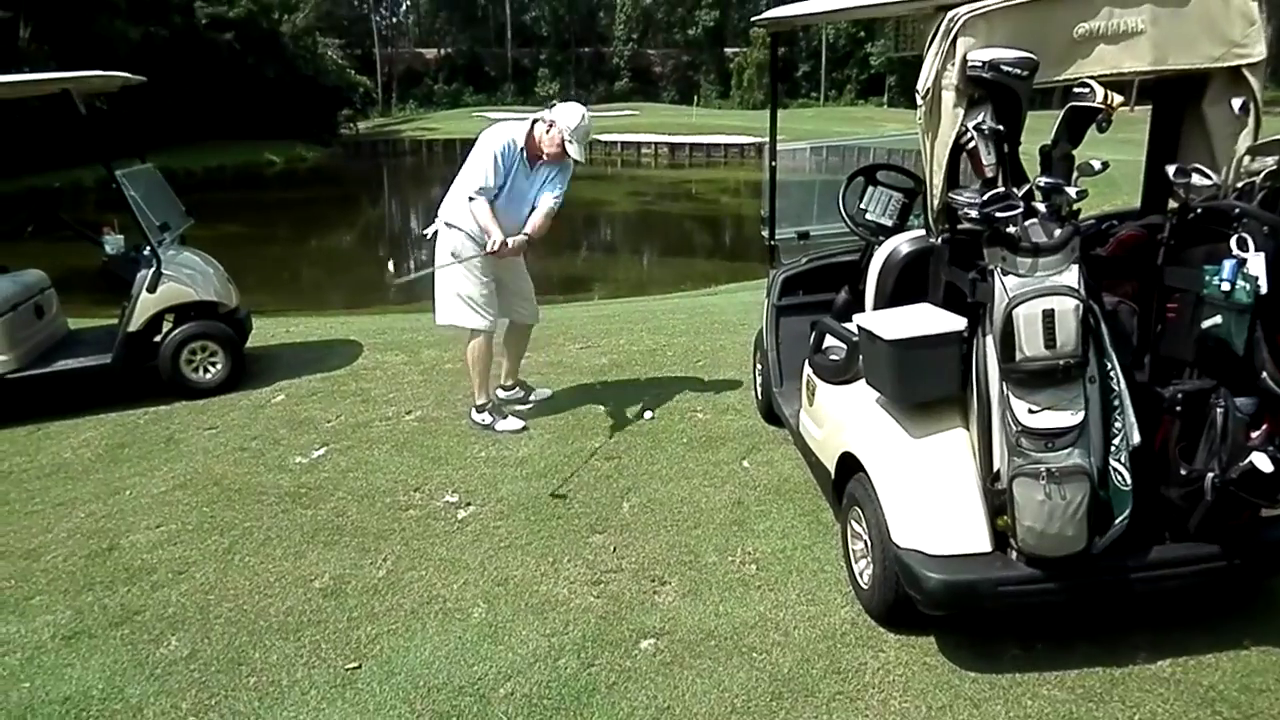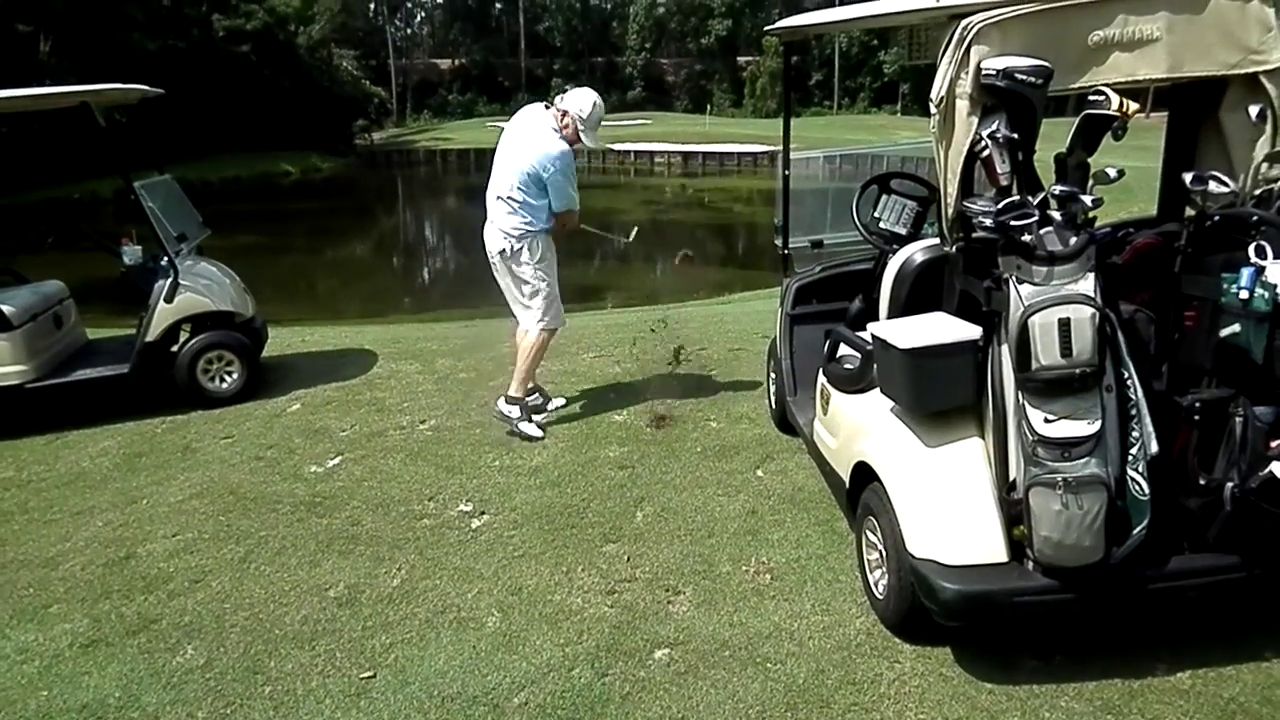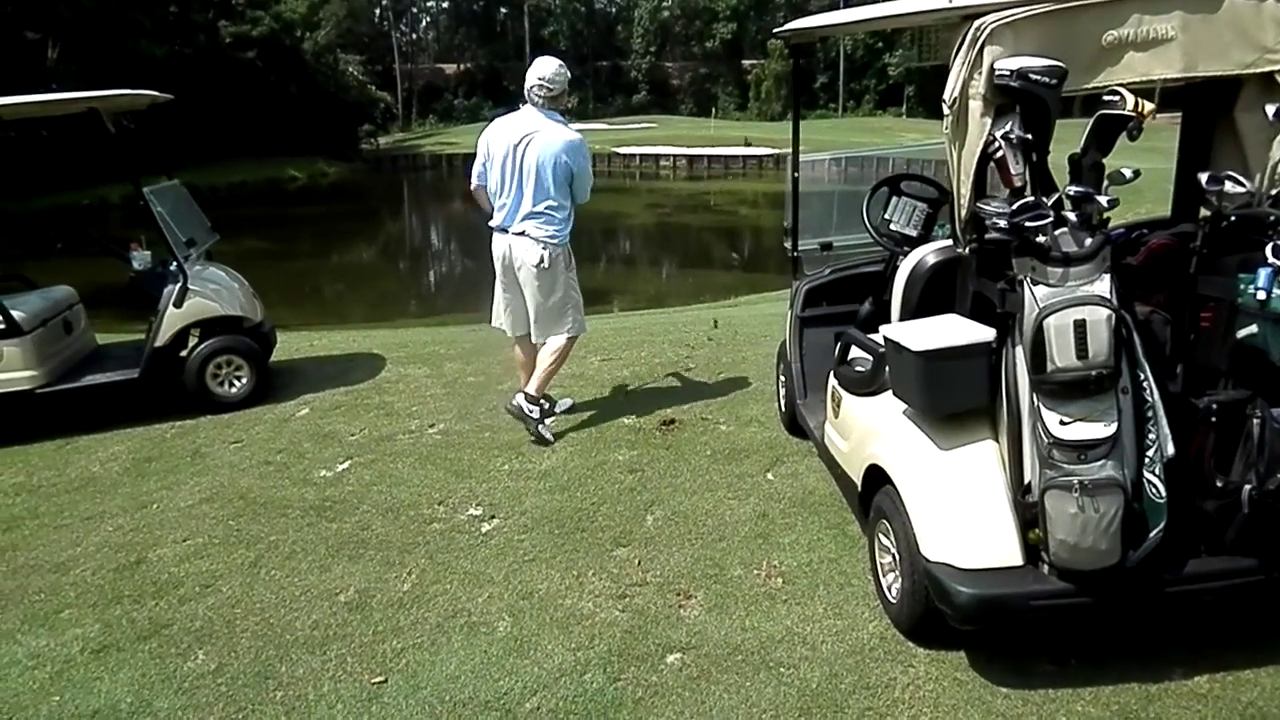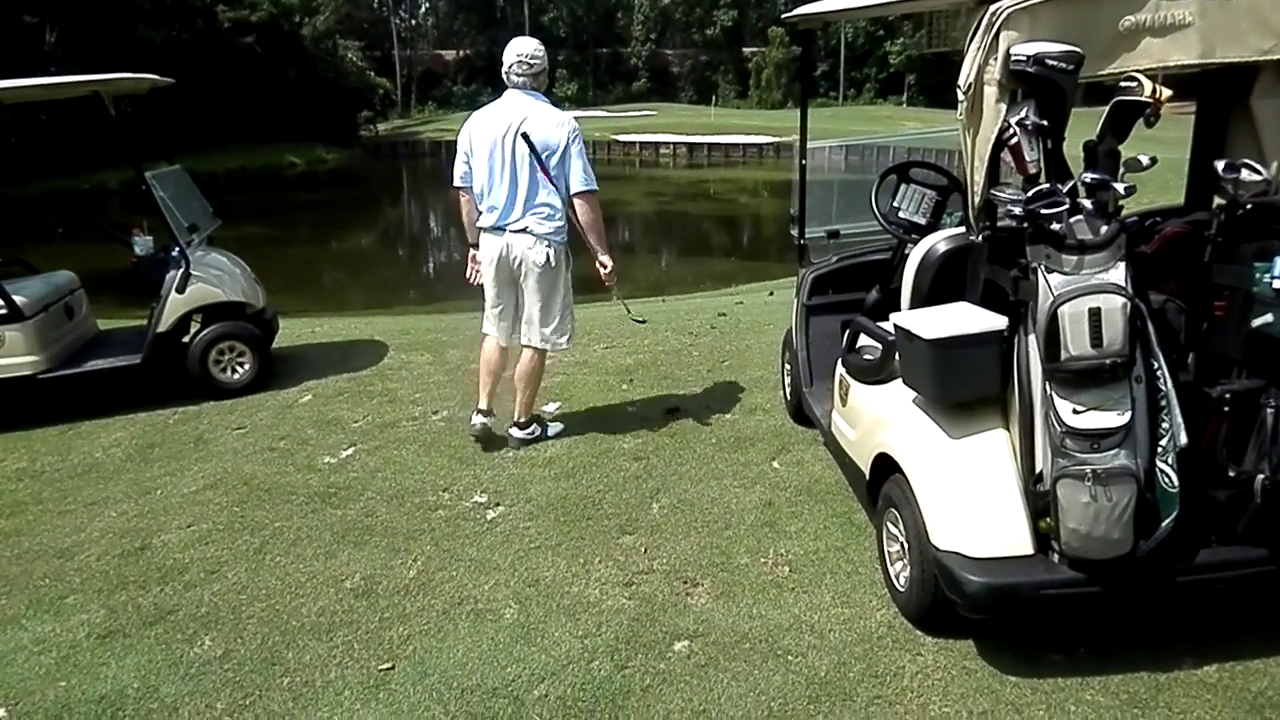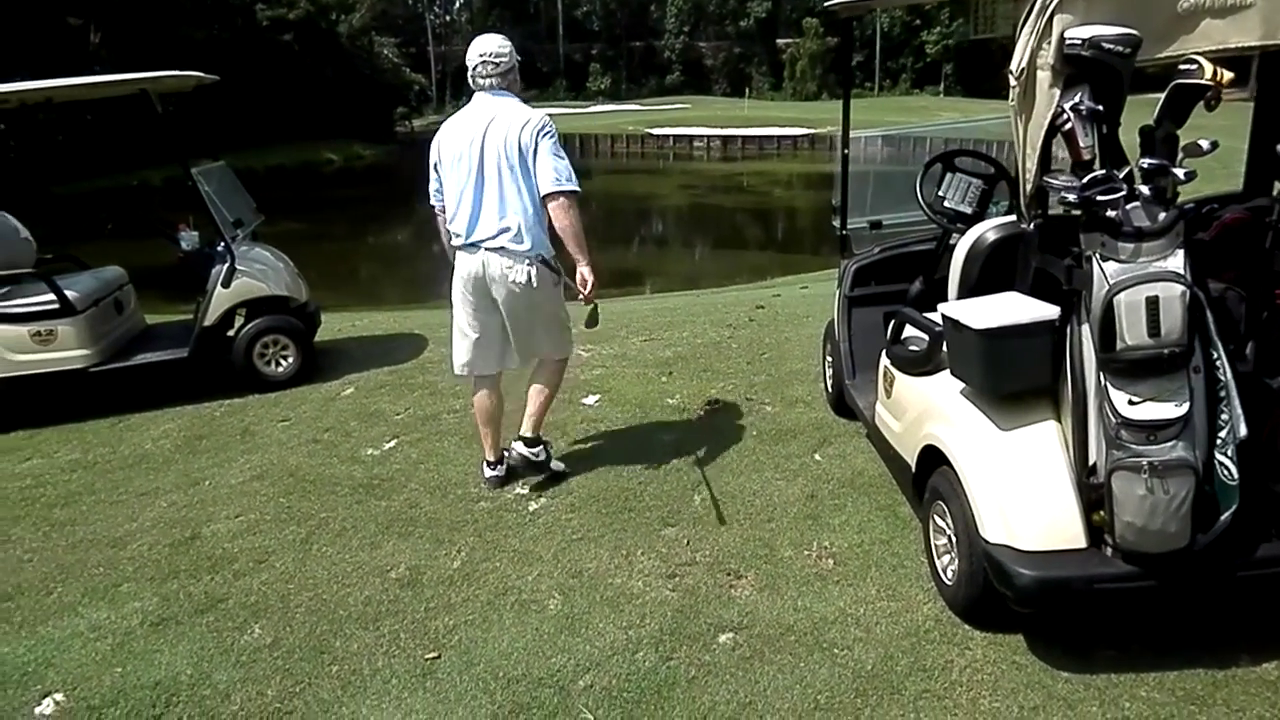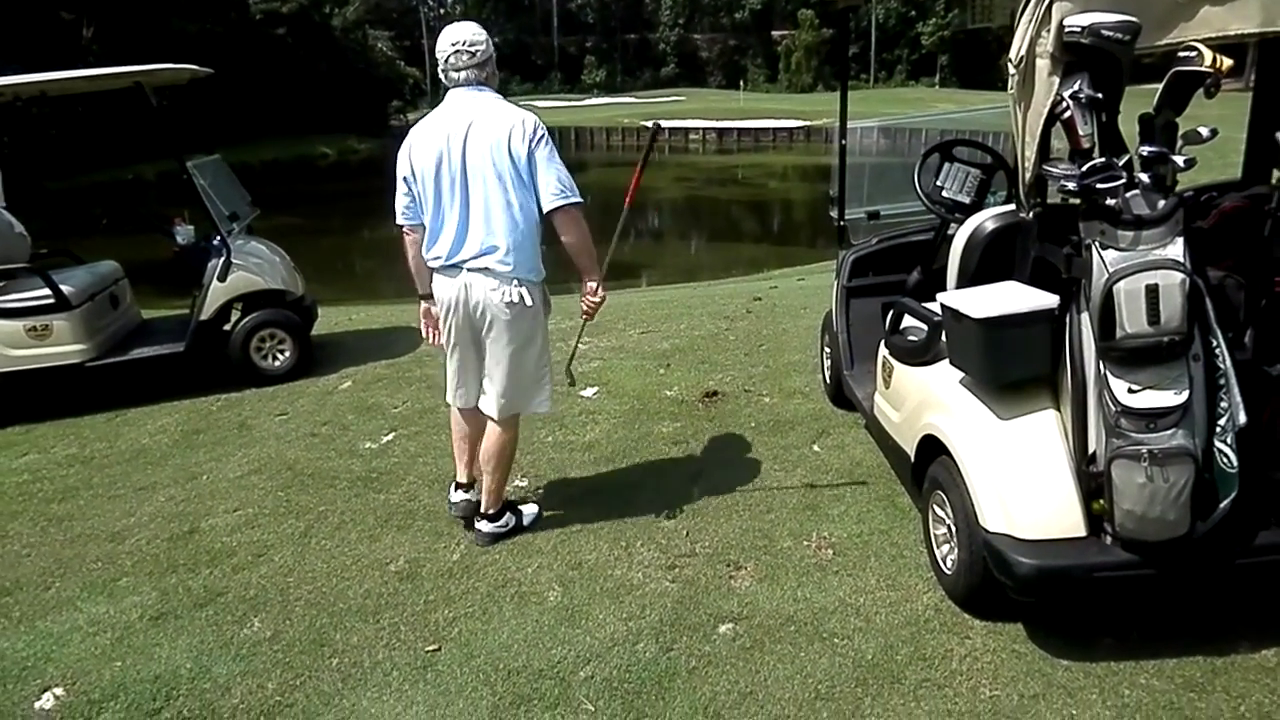
dt=0.7s
person 1, frame 1
left shoulder: (560, 165)
right shoulder: (500, 139)
left elbow: (546, 209)
right elbow: (476, 196)
left wrist: (522, 240)
right wrist: (496, 234)
left hip: (506, 245)
right hip: (464, 238)
left knee: (525, 316)
right knee: (482, 324)
left ankle: (509, 386)
right ankle: (482, 407)
person 1, frame 2
left shoulder: (530, 113)
right shoulder: (556, 151)
right elbow: (566, 213)
left wrist: (557, 219)
right wrist: (567, 224)
left hip: (508, 233)
right hip: (521, 241)
left knee: (534, 317)
right knee: (544, 321)
left ankle: (528, 390)
right ankle: (512, 401)
person 1, frame 3
left shoulder: (495, 130)
right shoulder: (571, 142)
left elbow: (477, 187)
right elbow: (581, 197)
left hip: (504, 240)
right hip: (544, 247)
left knee: (522, 330)
right knee: (563, 330)
left ankle: (535, 397)
right ankle: (529, 397)
person 1, frame 4
left shoulder: (477, 122)
right shoulder: (561, 124)
left elbow: (465, 193)
right elbow: (582, 196)
left wrist: (475, 245)
right wrist: (601, 252)
left hip: (493, 242)
right hip: (541, 244)
left knee: (496, 331)
right knee: (535, 338)
left ankle: (483, 412)
right ankle: (523, 424)
person 1, frame 5
left shoulder: (448, 131)
right shoulder: (532, 123)
left elbow: (442, 211)
right elbow: (559, 200)
right wrist: (581, 261)
left hip: (470, 263)
right hip: (522, 262)
left knee: (484, 369)
right knee: (552, 353)
left ankle: (494, 461)
right ankle: (529, 440)
person 1, frame 6
left shoulder: (419, 136)
right shoulder: (520, 124)
left elbow: (412, 230)
right elbow: (564, 211)
left wrist: (426, 297)
right wrist: (591, 277)
left hip: (449, 285)
right hip: (508, 284)
left knee: (463, 395)
right knee: (503, 404)
left ankle: (464, 486)
right ankle: (492, 513)
